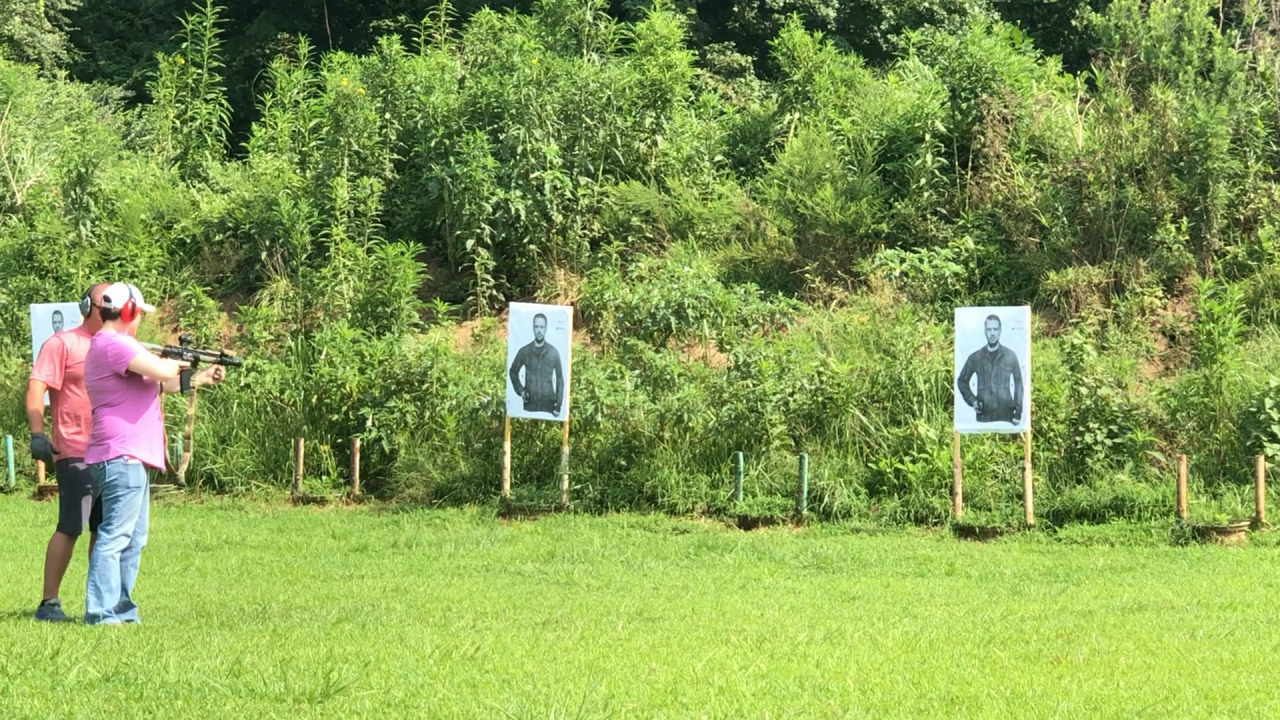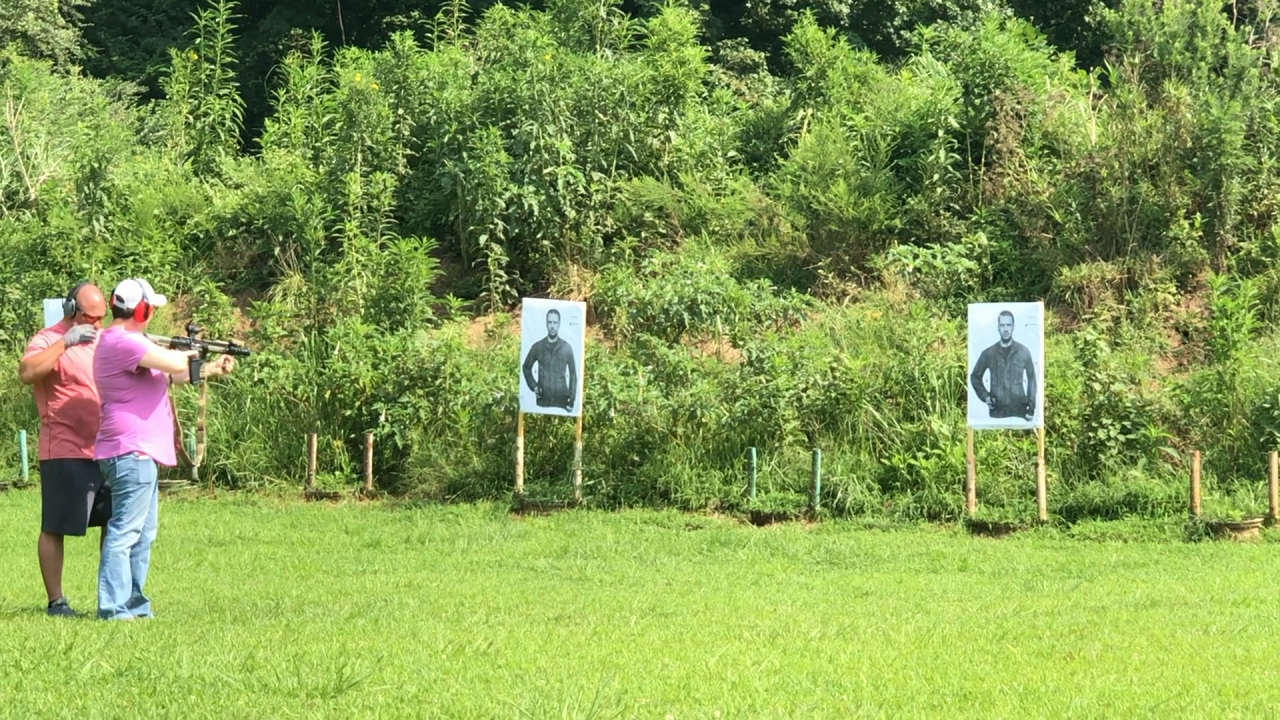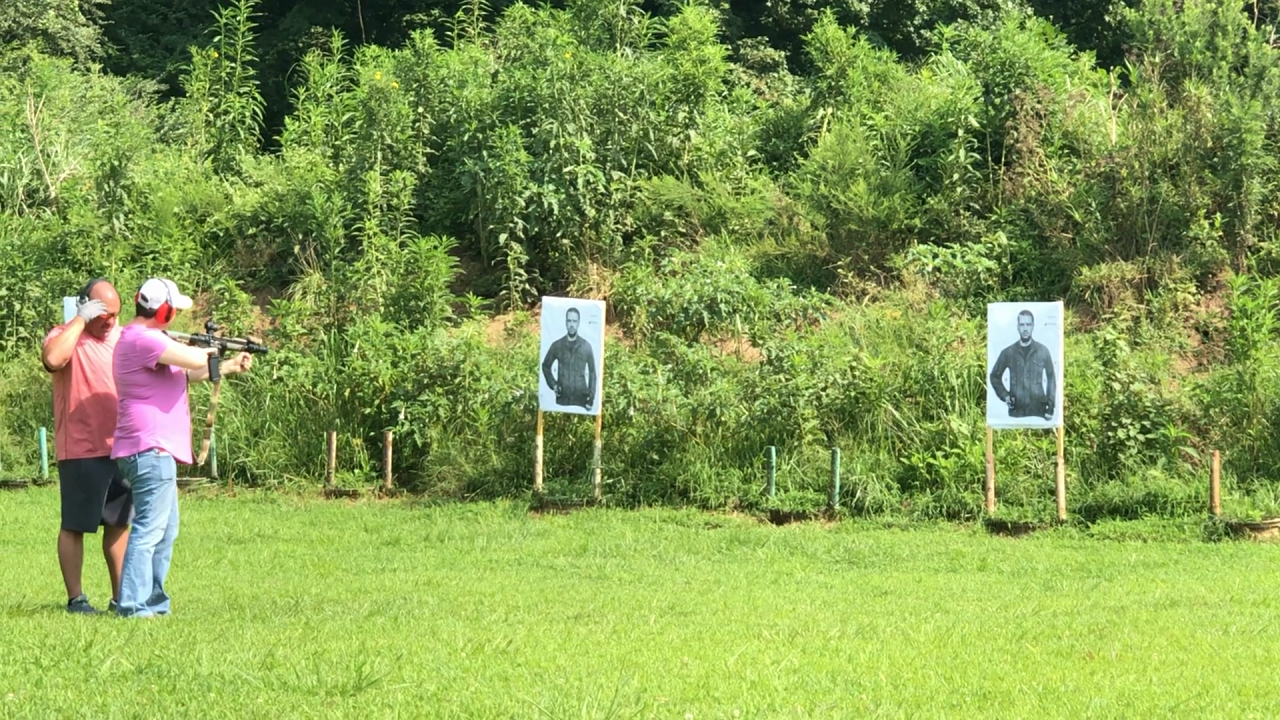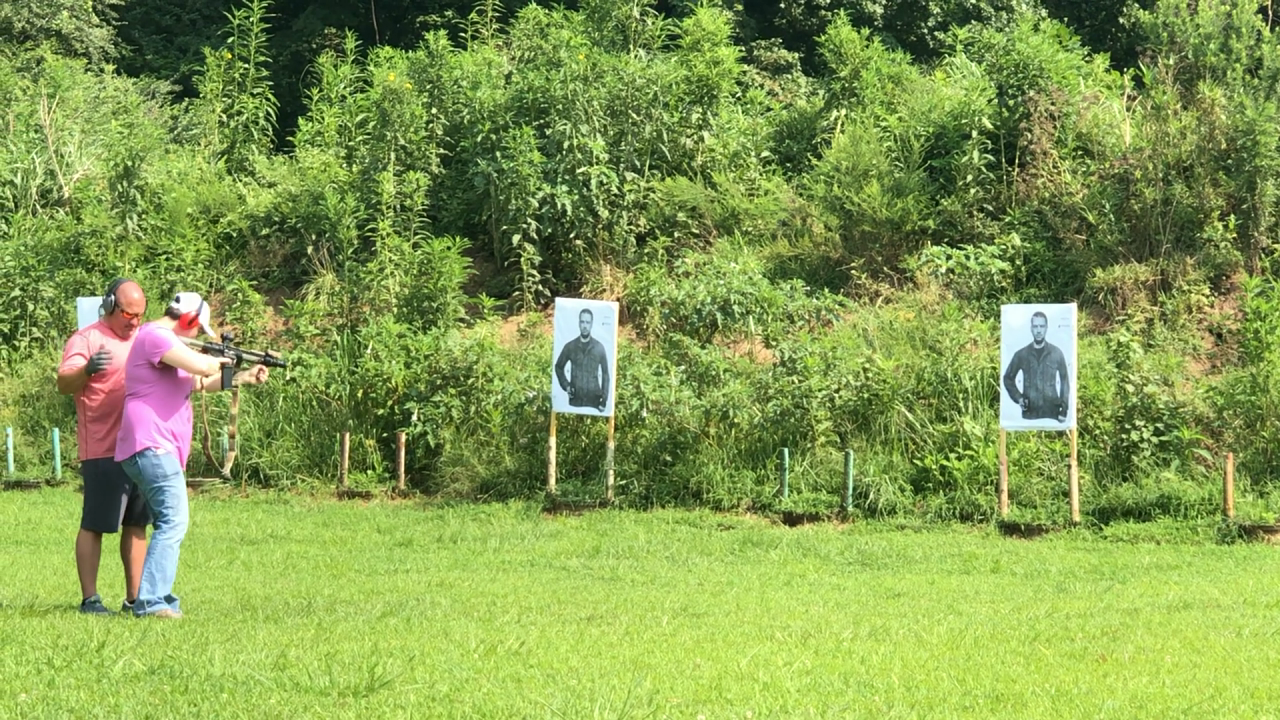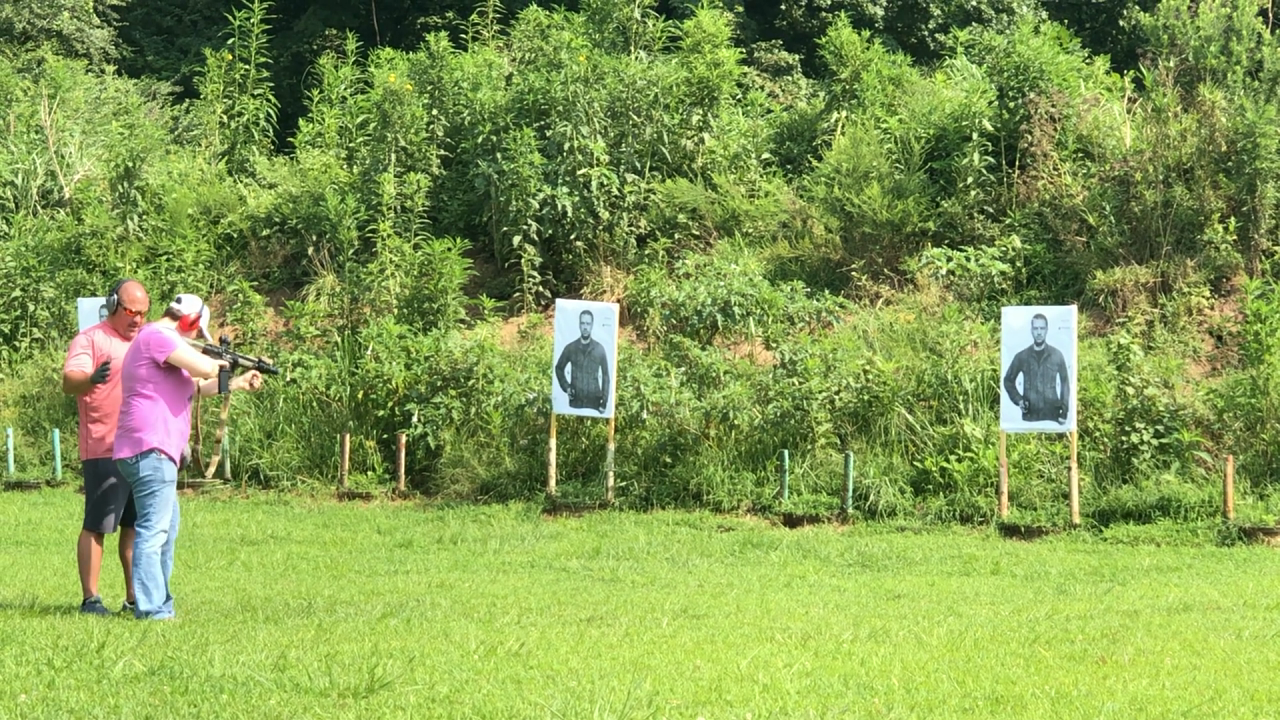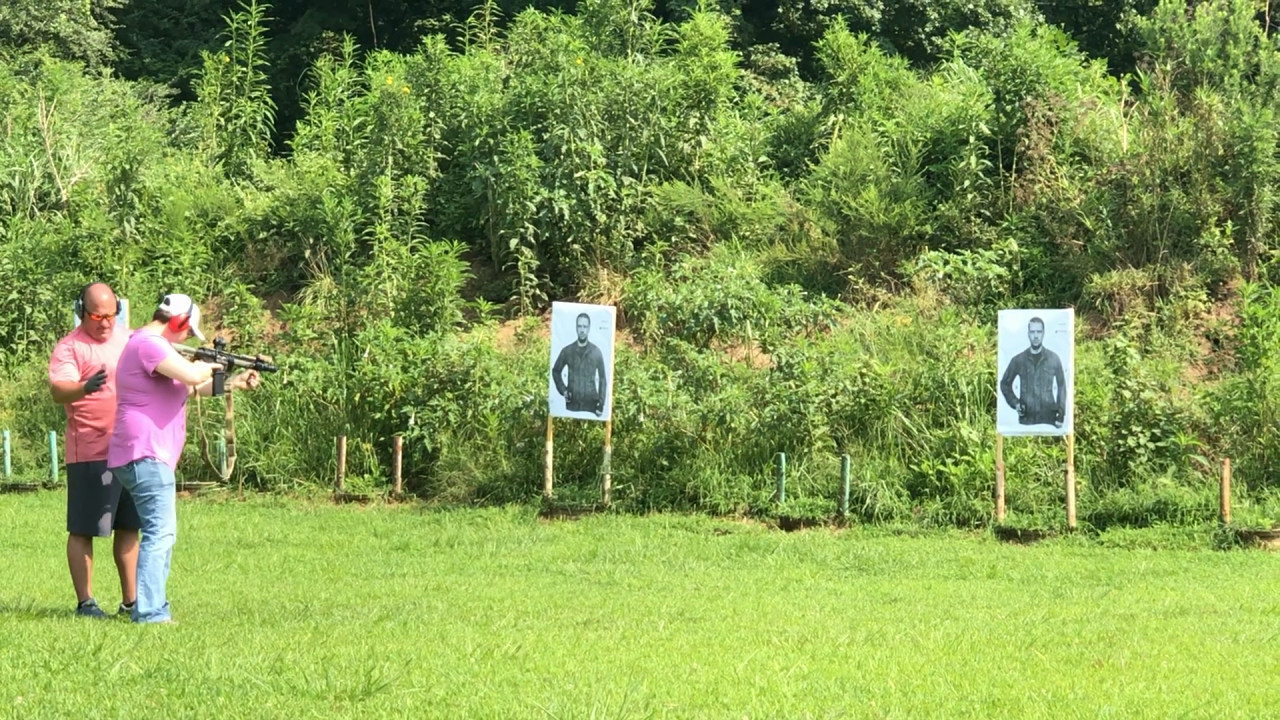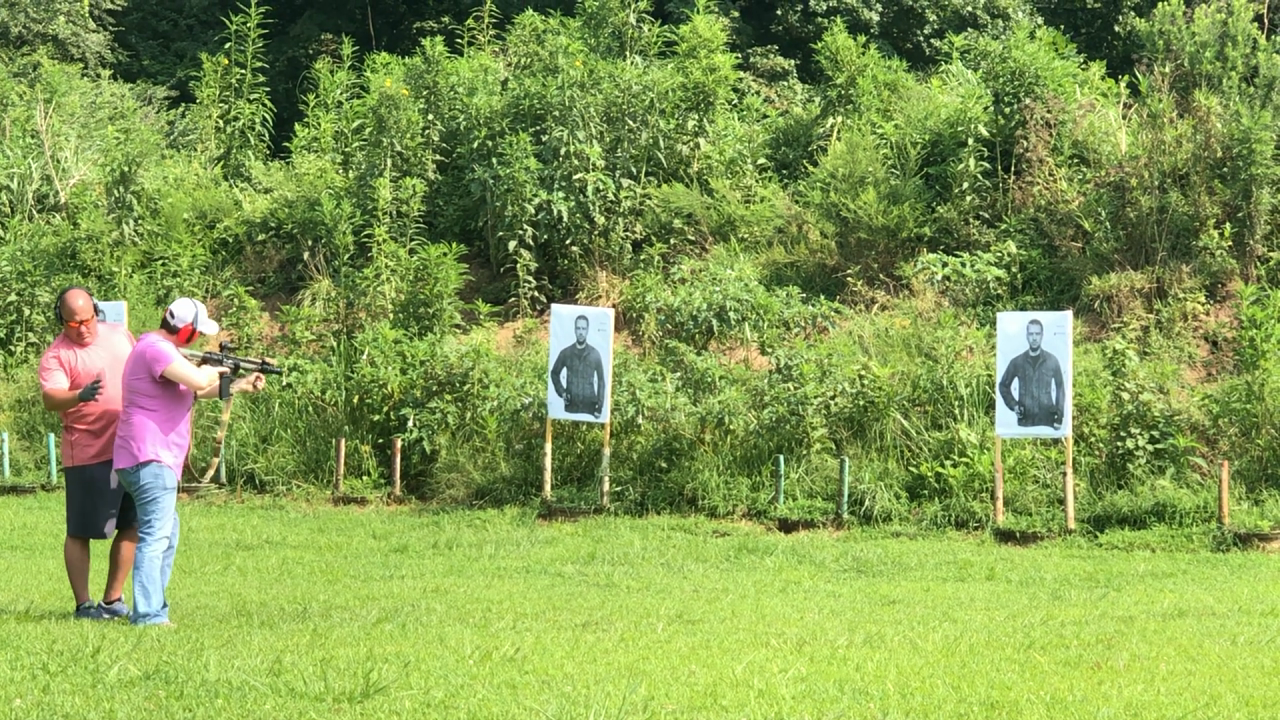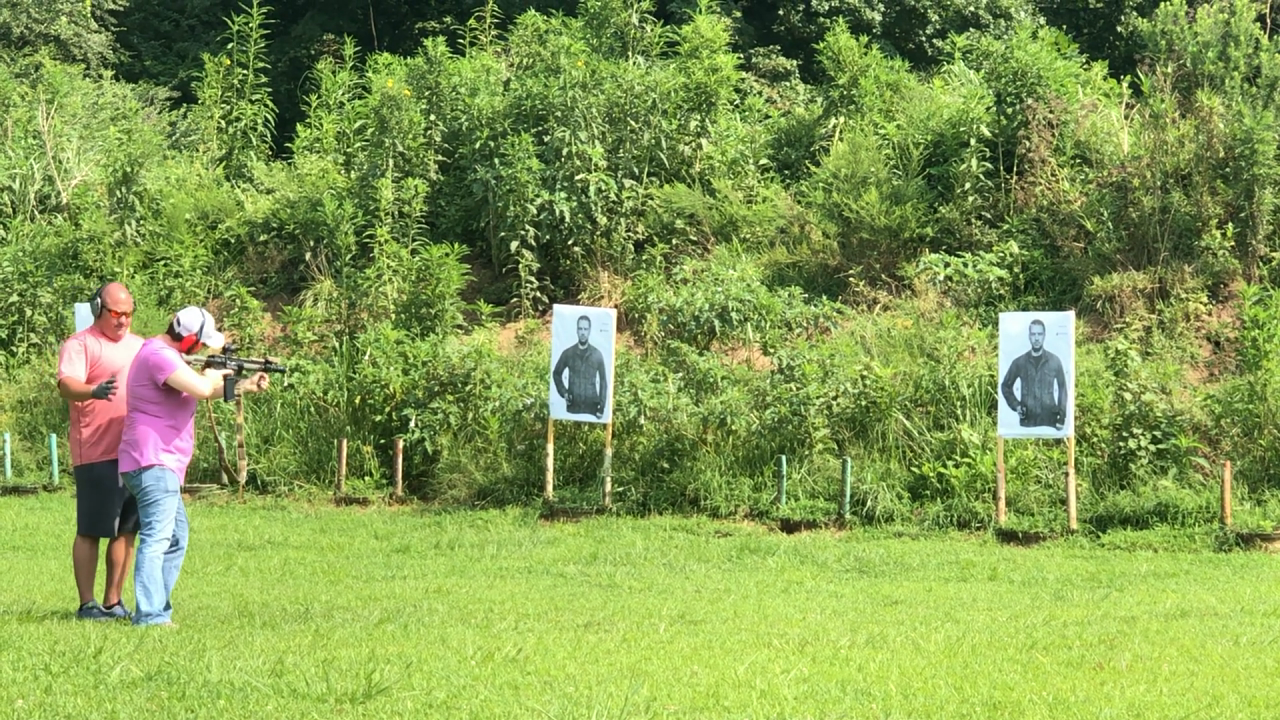
dt=0.5s
person 1, frame 1
right shoulder: (62, 343)
right elbow: (36, 389)
right wrist: (37, 433)
right hip: (76, 452)
right knee: (70, 527)
right ankle: (48, 603)
person 1, frame 2
right shoulder: (47, 339)
right elbow: (27, 373)
right wrist: (65, 341)
right hip: (65, 452)
right knee: (55, 528)
right ankle: (56, 600)
person 1, frame 3
left shoulder: (121, 335)
right shoulder: (64, 335)
right elbow: (52, 359)
right wrist: (81, 319)
right hip: (82, 450)
left knee: (119, 525)
right knee: (75, 526)
left ankle: (121, 596)
right ankle: (75, 598)
person 1, frame 4
right shoulder: (86, 339)
right elbow: (64, 383)
right wrist: (87, 371)
right hip: (104, 450)
left knee: (136, 524)
right knee: (94, 524)
left ankle: (135, 596)
right ankle: (90, 598)
person 1, frame 5
right shoulder: (90, 339)
right elbow: (69, 381)
right wrist: (91, 378)
right hip: (105, 450)
left knee: (135, 525)
right knee: (96, 525)
left ankle: (134, 597)
right ankle: (90, 598)
person 1, frame 6
left shoulder: (128, 338)
right shoulder: (69, 347)
right elbow: (58, 391)
right wrist: (85, 387)
right hip: (91, 453)
left knee: (129, 528)
right knee: (84, 529)
left ankle: (130, 601)
right ankle: (86, 602)
person 1, frame 7
left shoulder: (120, 335)
right shoulder: (56, 355)
right elbow: (50, 399)
right wrist: (79, 396)
right hip: (89, 455)
left knee: (132, 526)
right knee: (81, 532)
left ankle: (113, 599)
right ankle: (83, 604)
person 1, frame 8
left shoulder: (139, 344)
right shoulder: (79, 344)
right elbow: (66, 385)
right wrist: (93, 391)
right hip: (97, 454)
left knee: (126, 530)
right knee: (91, 531)
left ankle: (112, 603)
right ankle: (87, 605)
person 2, frame 1
left shoulder: (114, 345)
right shoulder: (114, 344)
left elbow: (158, 385)
right elbow: (162, 373)
left wrist: (202, 378)
right wrist: (173, 364)
left hip: (130, 456)
right hip: (121, 457)
left knee: (133, 538)
right knee: (115, 536)
left ankle: (121, 609)
right ankle: (101, 614)
person 2, frame 2
left shoulder: (122, 340)
right shoulder: (124, 342)
left elbow: (164, 376)
right elbow: (175, 365)
left wrist: (211, 369)
right wrist: (185, 354)
left hip: (138, 452)
right hip: (130, 453)
left knee: (142, 533)
right knee: (124, 532)
left ankle: (133, 603)
right ankle: (113, 609)
person 2, frame 3
left shoulder: (142, 337)
right shoulder: (143, 339)
left elbow: (183, 373)
right elbow: (194, 361)
left wrist: (230, 366)
right wrist: (203, 350)
left hip: (153, 449)
right hip: (150, 449)
left knee: (165, 530)
right knee: (149, 529)
left ankle: (153, 602)
right ankle: (133, 606)
person 2, frame 4
left shoulder: (163, 340)
right shoulder: (155, 335)
left elbow: (197, 383)
right elbow: (199, 365)
left wrist: (242, 377)
right wrist: (217, 361)
left hip: (161, 448)
right hip: (150, 446)
left knee: (173, 525)
right knee: (174, 521)
left ankle: (162, 600)
right ankle: (150, 601)
person 2, frame 5
left shoulder: (156, 340)
right shoulder: (158, 336)
left elbow: (191, 386)
right elbow: (204, 367)
left wrist: (236, 383)
right wrist: (215, 364)
left hip: (152, 448)
right hip: (150, 448)
left knee: (167, 527)
right knee: (153, 529)
left ankle: (159, 601)
right ankle: (150, 609)
person 2, frame 6
left shoulder: (150, 345)
right shoulder: (149, 343)
left elbow: (187, 388)
right elbow: (191, 376)
left wrist: (232, 383)
right wrist: (206, 368)
left hip: (149, 456)
right hip: (146, 455)
left knee: (163, 533)
right knee: (159, 532)
left ankle: (154, 607)
right ankle: (150, 613)
person 2, frame 7
left shoulder: (160, 348)
right shoulder: (156, 349)
left elbow: (193, 391)
right elbow: (199, 381)
left wrist: (238, 386)
right wrist: (212, 371)
left hip: (153, 459)
right hip: (150, 459)
left knee: (166, 535)
right knee: (155, 535)
left ankle: (153, 608)
right ankle: (148, 614)
person 2, frame 8
left shoulder: (166, 353)
right shoulder: (159, 355)
left elbow: (195, 390)
right elbow: (201, 389)
left wrist: (244, 385)
right wrist: (213, 376)
left hip: (161, 463)
right hip: (153, 462)
left knee: (176, 537)
right knee: (157, 537)
left ankle: (157, 608)
right ankle: (149, 615)
